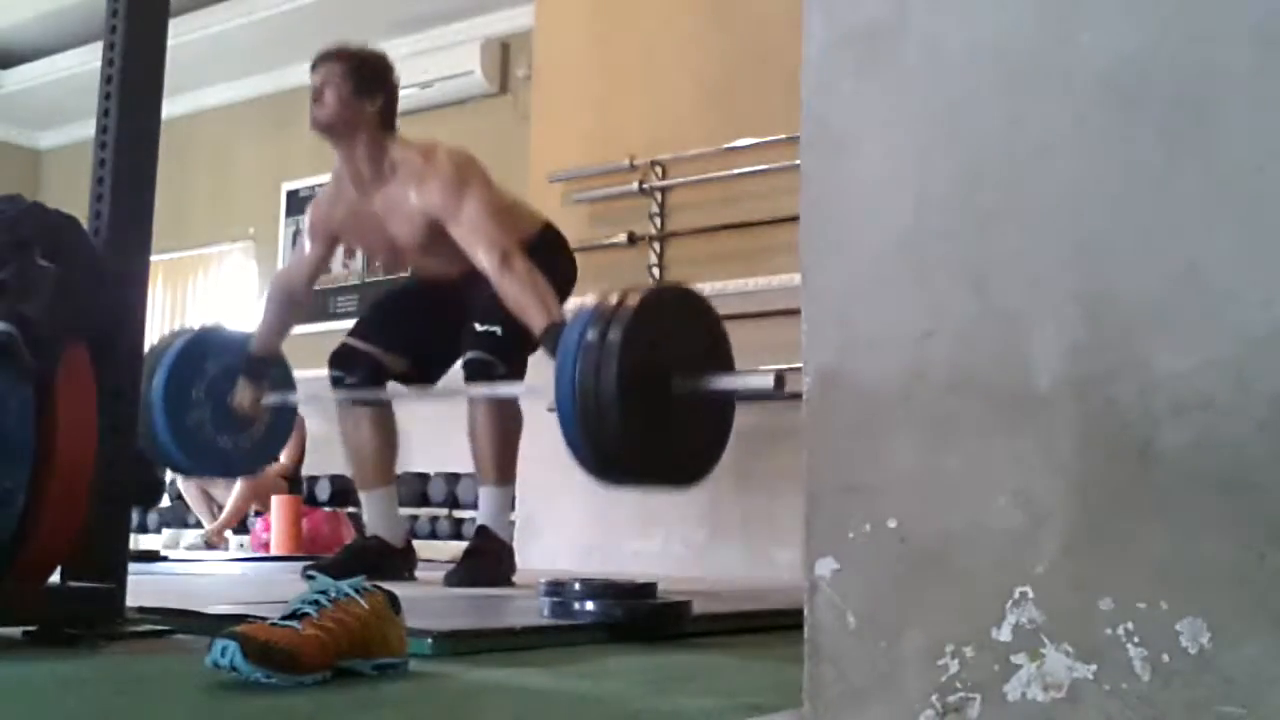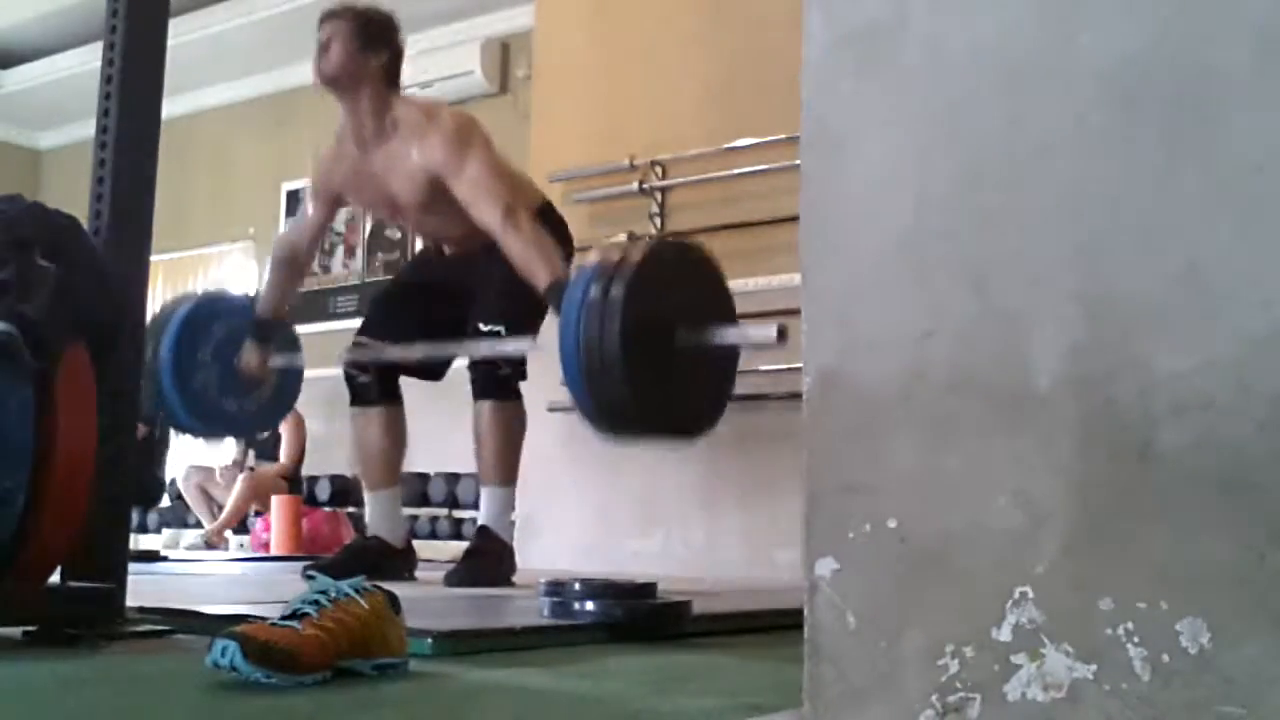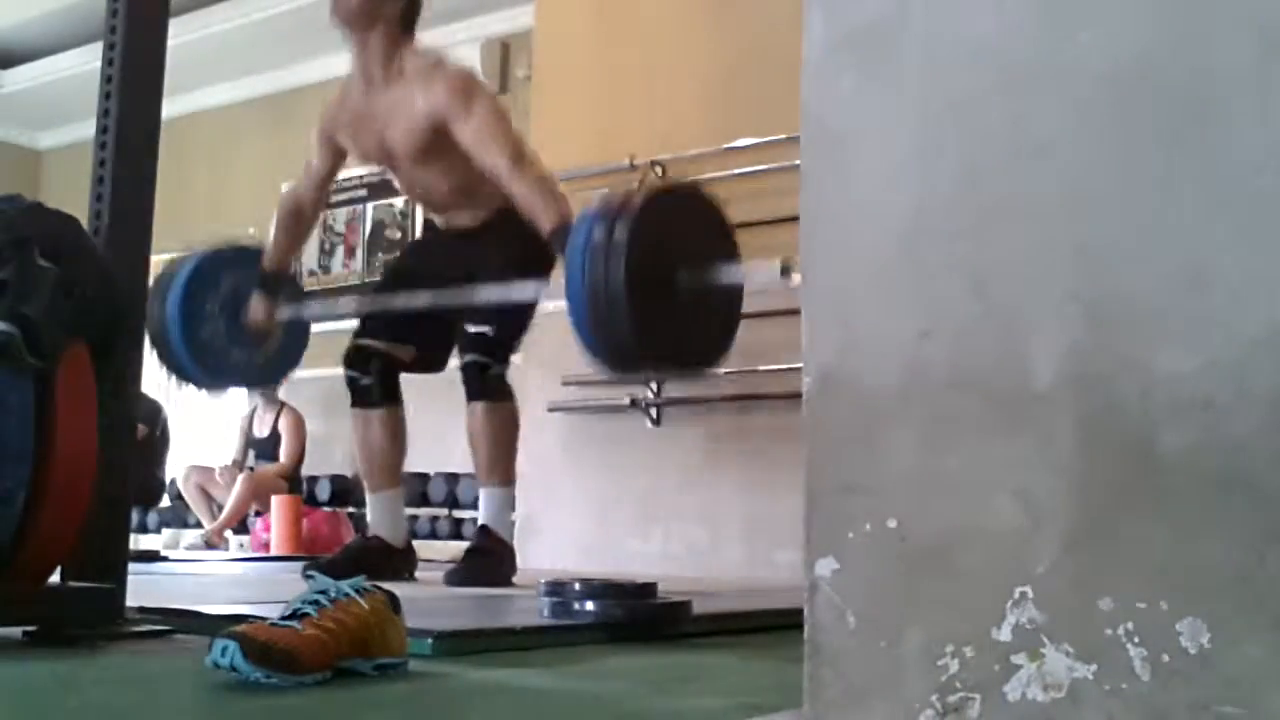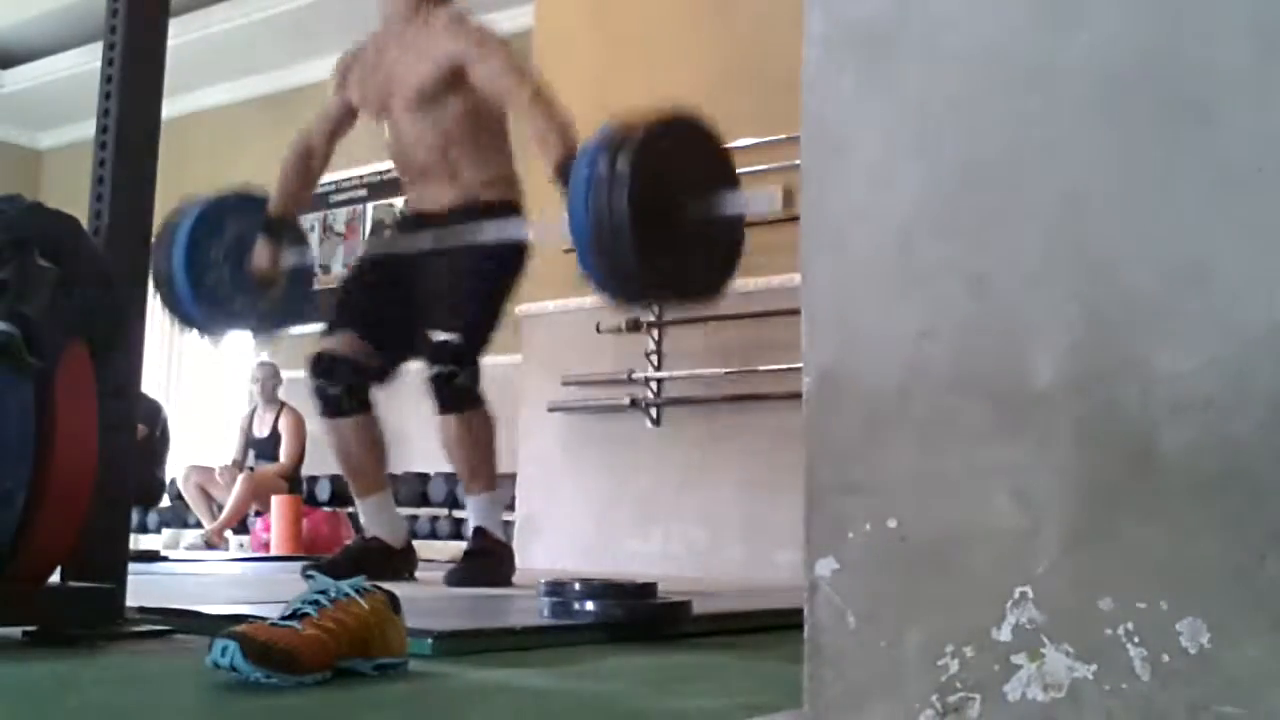
dt=0.1s
person 1, frame 1
left shoulder: (433, 176)
right shoulder: (332, 205)
left elbow: (503, 264)
right elbow: (291, 286)
left wrist: (560, 345)
right wrist: (254, 372)
left hip: (529, 258)
right hip: (444, 277)
left knee: (485, 362)
right knee: (353, 366)
left ankle: (493, 539)
right ankle: (385, 538)
person 1, frame 2
left shoulder: (436, 136)
right shoulder: (338, 157)
left elbow: (508, 221)
right elbow: (295, 248)
left wrist: (561, 299)
right wrist: (261, 334)
left hip: (515, 243)
right hip: (453, 252)
left knee: (491, 359)
right knee: (368, 364)
left ankle: (494, 540)
right ankle: (385, 540)
person 1, frame 3
left shoulder: (437, 84)
right shoulder: (345, 108)
left elbow: (513, 166)
right elbow: (301, 199)
left wrist: (572, 245)
right wrist: (267, 285)
left hip: (509, 231)
right hip: (444, 237)
left knee: (480, 360)
right knee: (367, 363)
left ankle: (495, 539)
right ankle: (387, 539)
person 1, frame 4
right shoulder: (356, 64)
left elbow: (529, 105)
right elbow: (311, 148)
right wrist: (273, 231)
left hip: (480, 224)
right hip: (417, 229)
left knee: (448, 368)
right knee: (334, 368)
left ankle: (491, 541)
right ankle: (381, 530)
